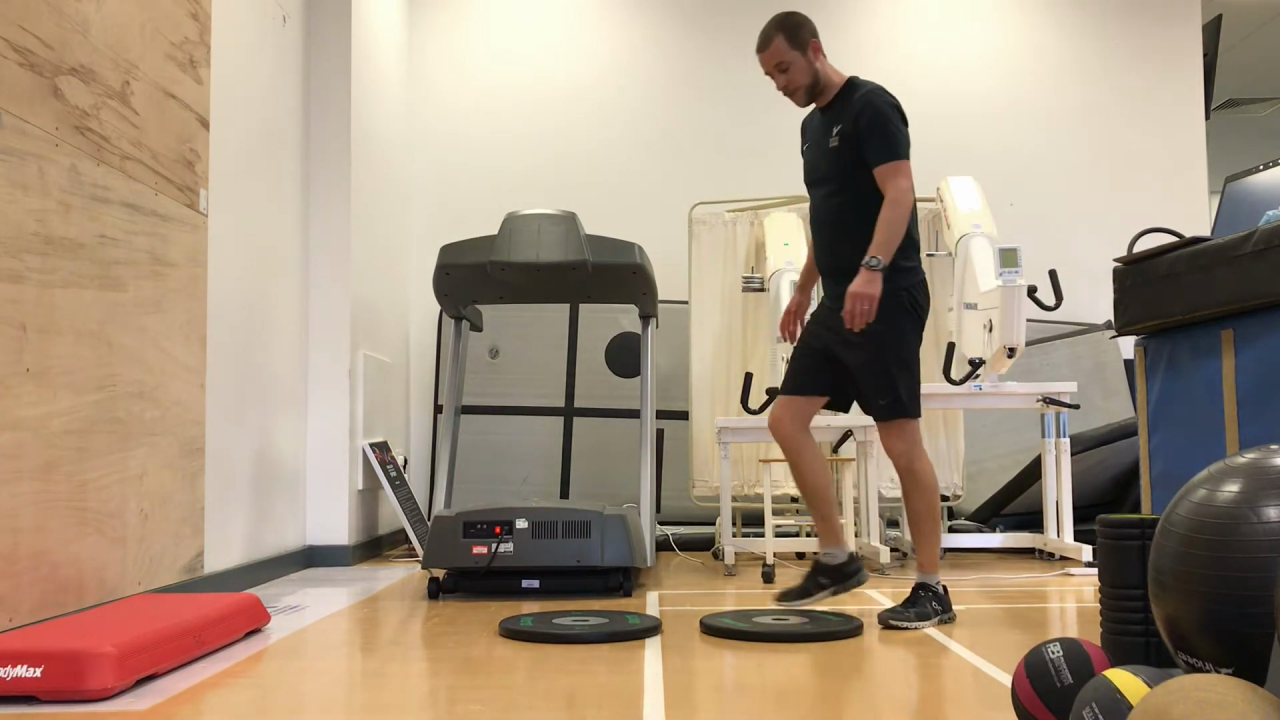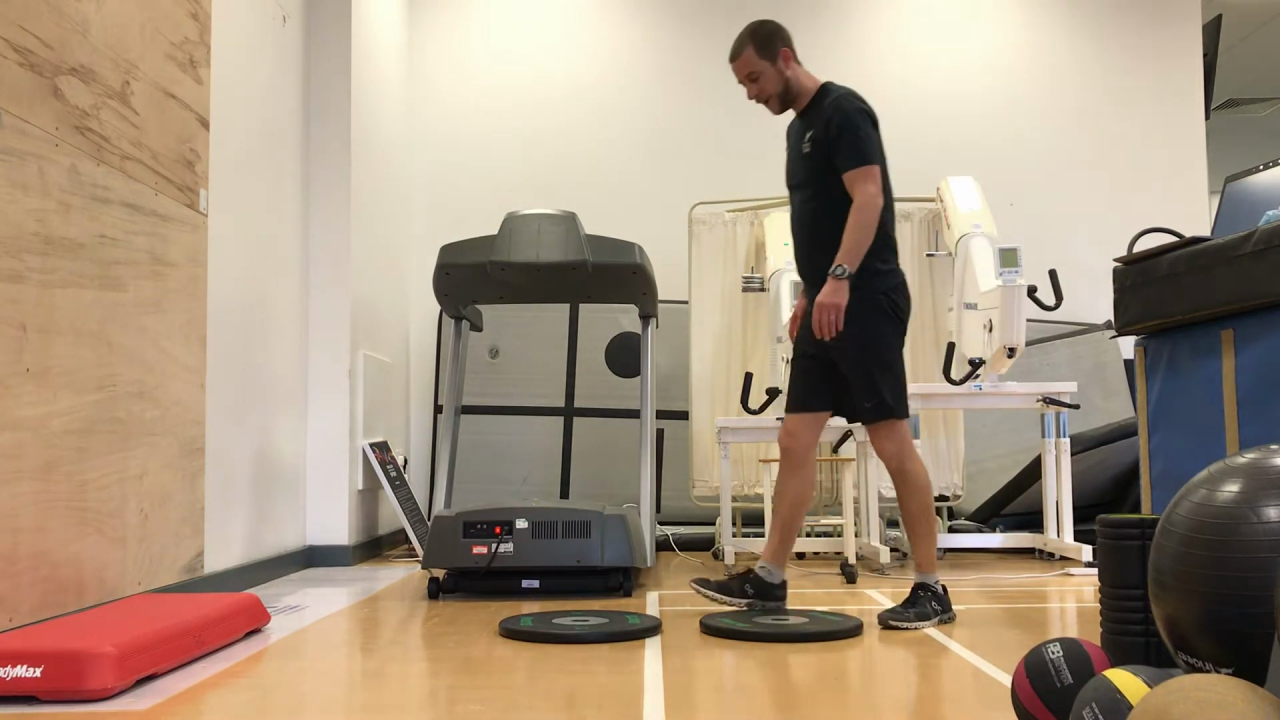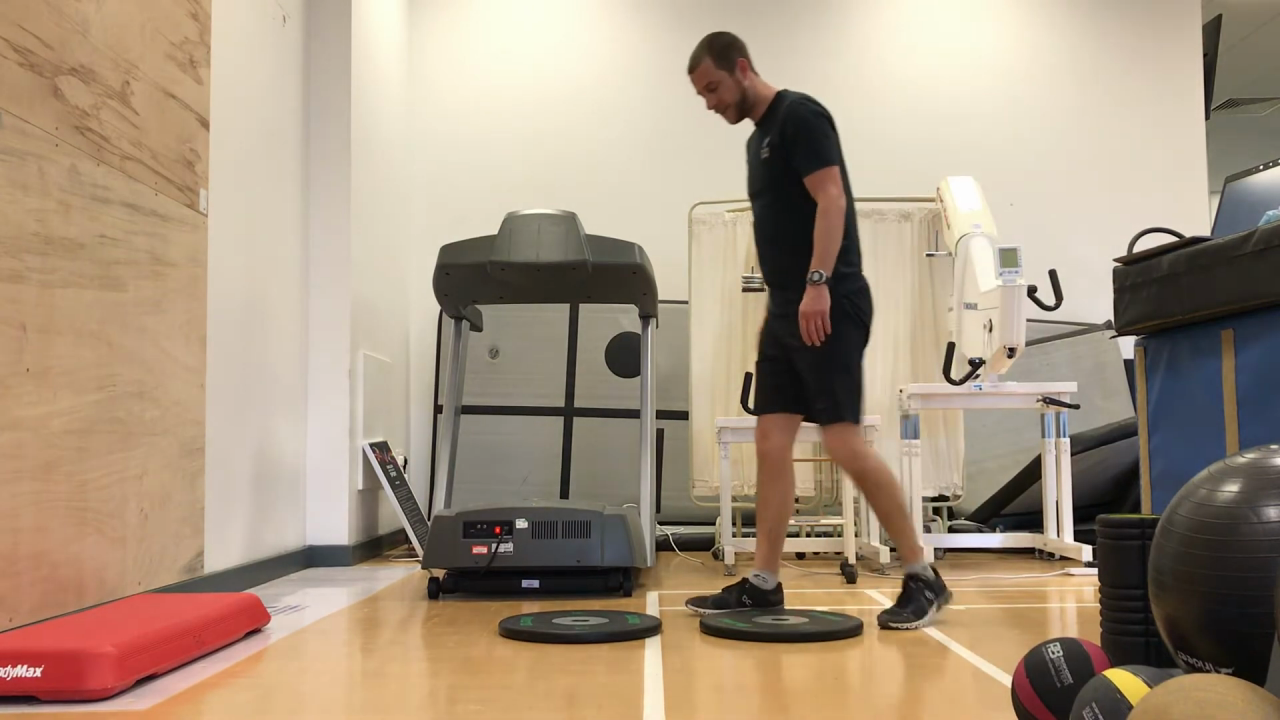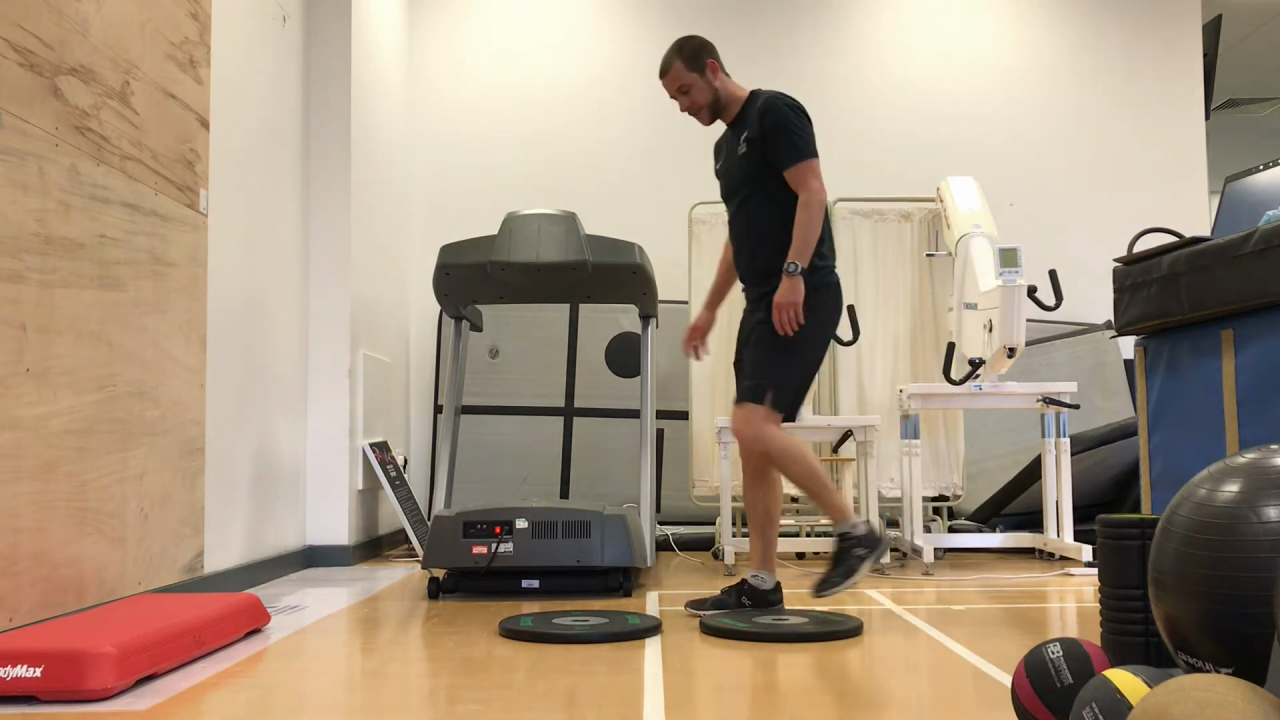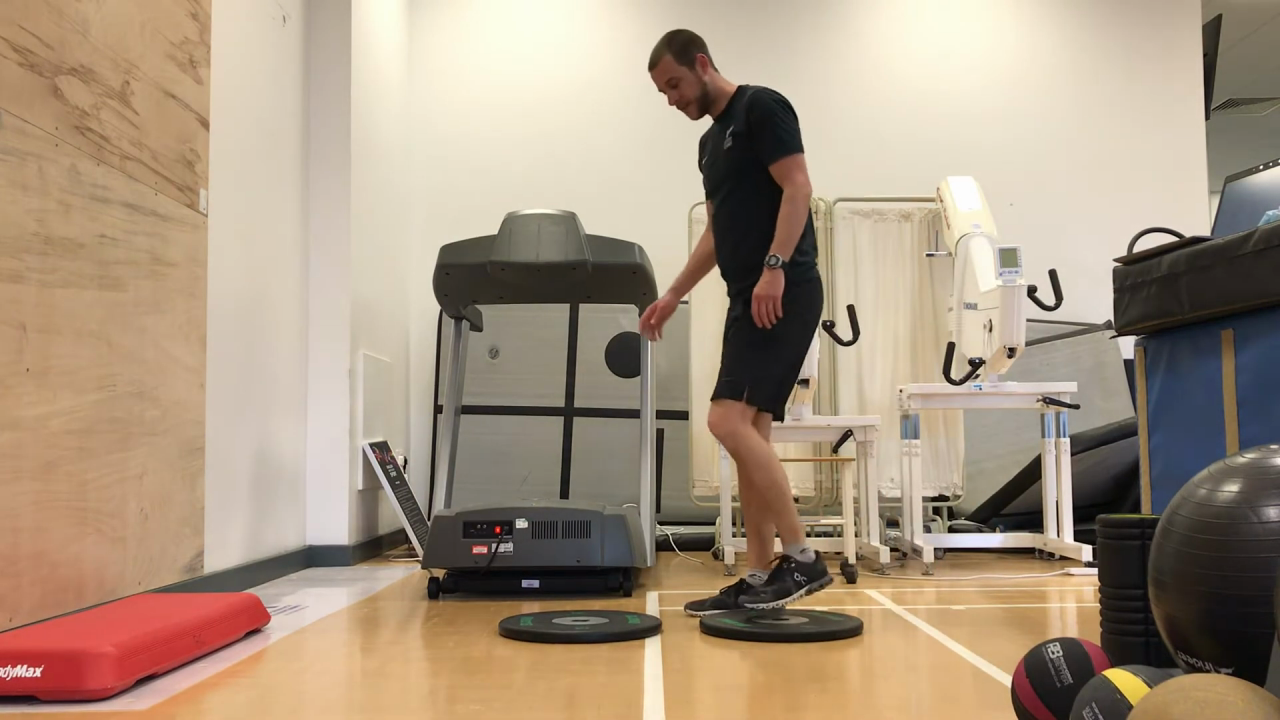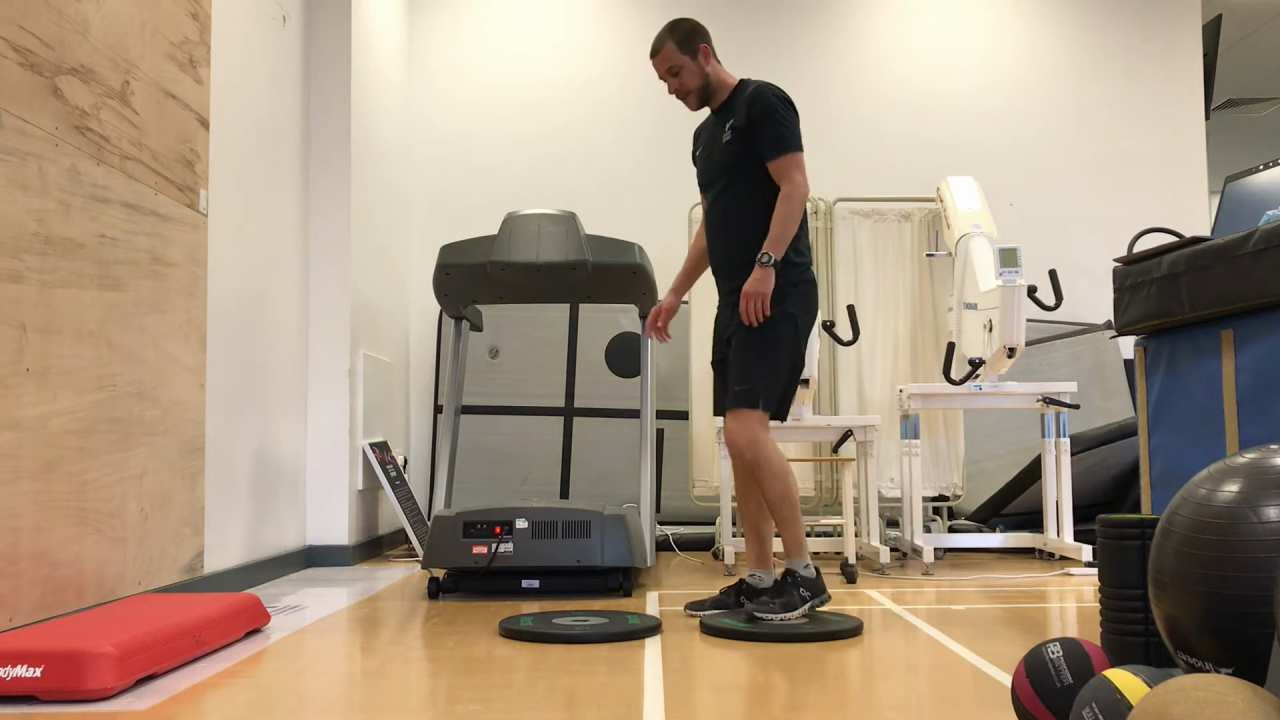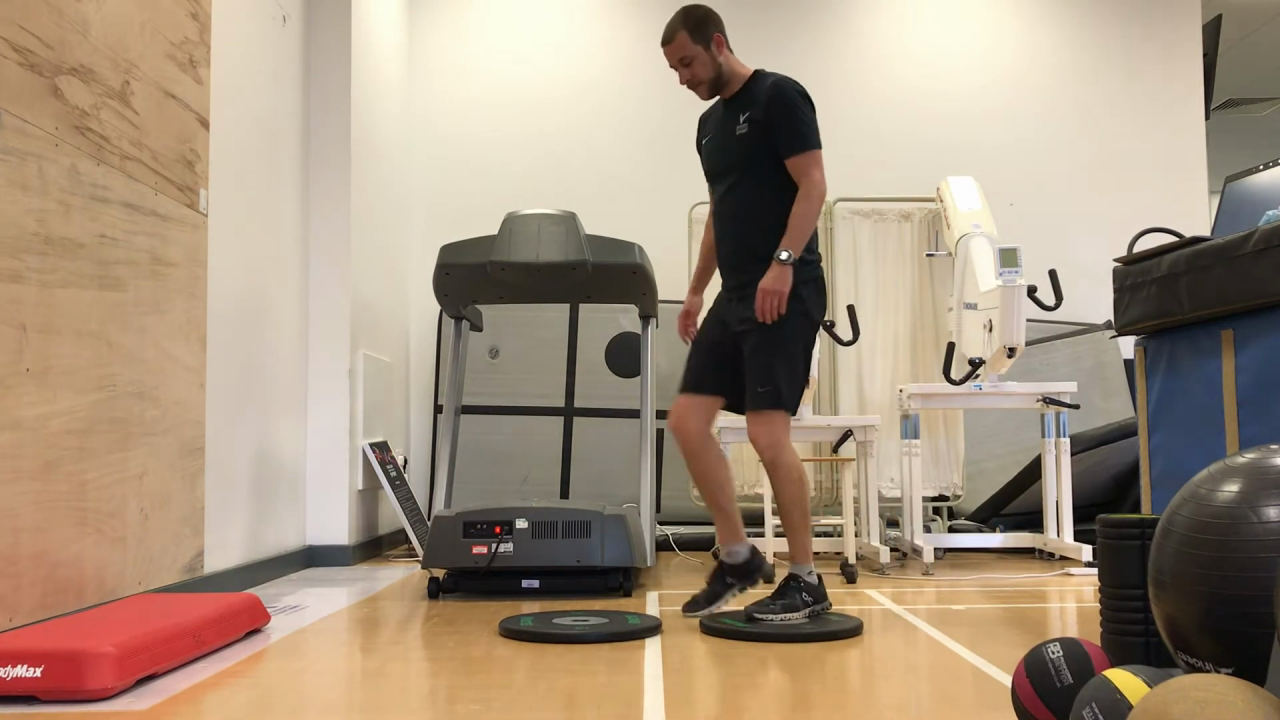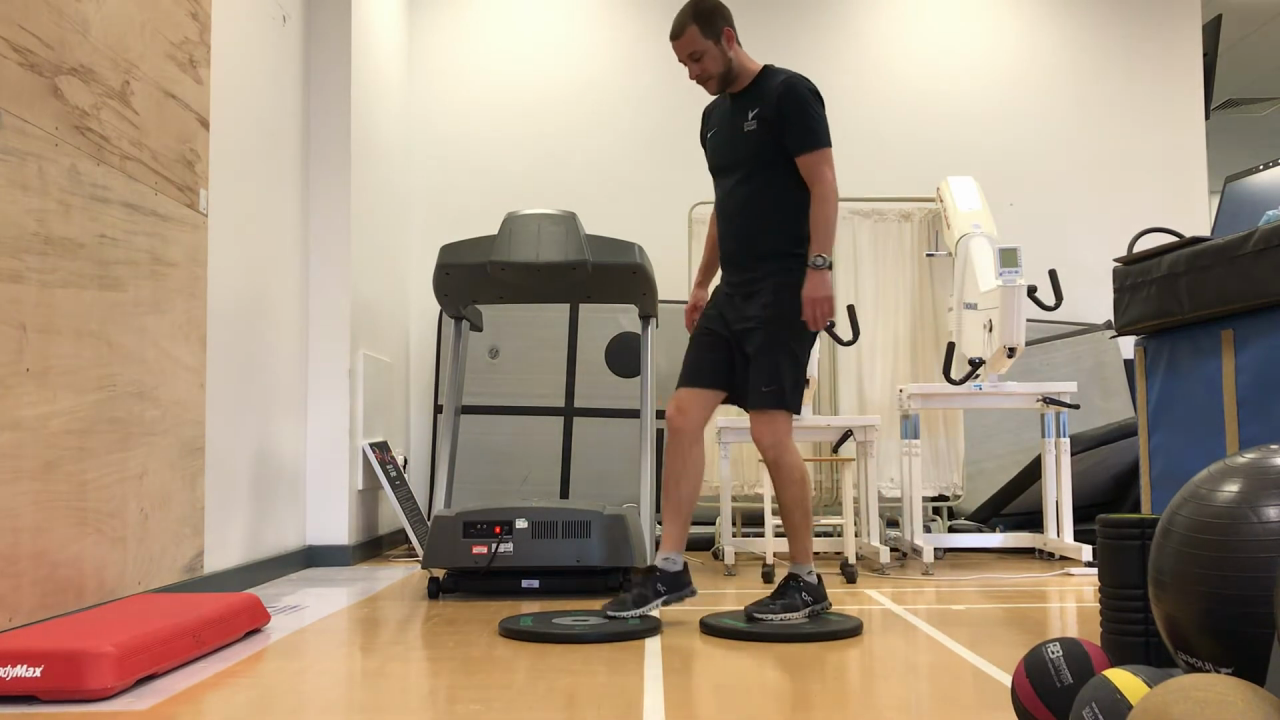
dt=0.2s
person 1, frame 1
left shoulder: (870, 106)
right shoulder: (812, 124)
left elbow: (899, 193)
left wrist: (873, 270)
right wrist: (803, 290)
left hip: (885, 298)
right hip: (837, 303)
left knee: (900, 443)
right knee: (786, 419)
left ankle: (932, 588)
right ankle: (835, 557)
person 1, frame 2
left shoulder: (842, 110)
right shoulder: (799, 125)
left elbow: (869, 199)
left wrist: (840, 279)
left hip: (865, 300)
right hip: (822, 307)
left knee: (891, 444)
right knee: (795, 442)
left ankle: (931, 588)
right ankle: (768, 577)
person 1, frame 3
left shoulder: (798, 115)
right shoulder: (759, 138)
left elbow: (831, 201)
left wrist: (817, 284)
right wrist: (775, 304)
left hip: (828, 304)
right hip: (788, 310)
left knee: (844, 444)
right knee: (770, 445)
left ankle: (921, 576)
right ankle: (762, 582)
person 1, frame 4
left shoulder: (775, 113)
right shoulder: (726, 144)
left elbow: (811, 194)
left wrist: (794, 274)
right wrist: (708, 309)
left hip: (800, 297)
right hip: (761, 303)
left knee: (756, 427)
right knee: (752, 440)
left ankle: (853, 530)
right ankle: (761, 581)
person 1, frame 5
left shoulder: (761, 107)
right shoulder: (710, 141)
left elbow: (797, 188)
left wrist: (776, 267)
right wrist: (672, 295)
left hip: (781, 293)
right hip: (745, 300)
left knee: (729, 423)
right knee: (748, 435)
left ankle: (802, 557)
right ankle: (758, 576)
person 1, frame 6
left shoulder: (761, 103)
right shoulder: (705, 135)
left elbow: (794, 187)
left wrist: (766, 265)
right wrist: (675, 294)
left hip: (776, 294)
right hip: (735, 300)
left knee: (747, 433)
right knee: (741, 442)
left ankle: (803, 574)
right ankle: (759, 579)
person 1, frame 7
left shoulder: (779, 97)
right shoulder: (709, 124)
left elbow: (813, 185)
left wrist: (783, 263)
right wrist: (695, 291)
left hip: (784, 291)
right hip: (735, 296)
left knee: (767, 435)
right knee: (685, 421)
left ankle: (806, 580)
right ankle: (737, 557)
person 1, frame 8
left shoulder: (789, 93)
right shoulder: (713, 117)
left elbow: (823, 185)
left wrist: (820, 267)
right wrist: (701, 286)
left hip: (782, 294)
right hip: (734, 292)
left knee: (770, 435)
right knee: (683, 418)
left ankle: (805, 581)
right ankle: (669, 569)
